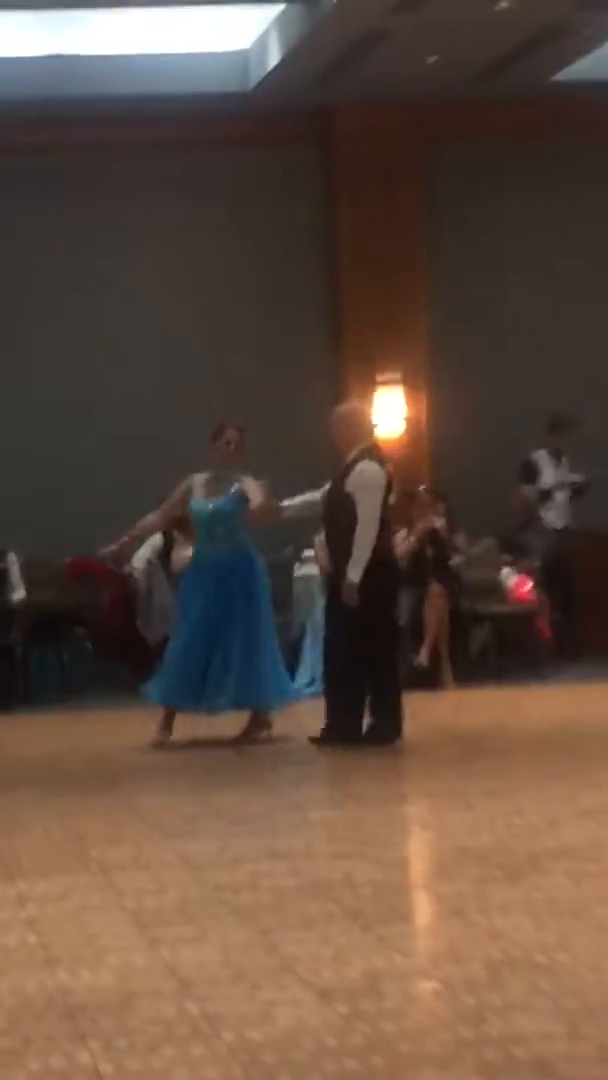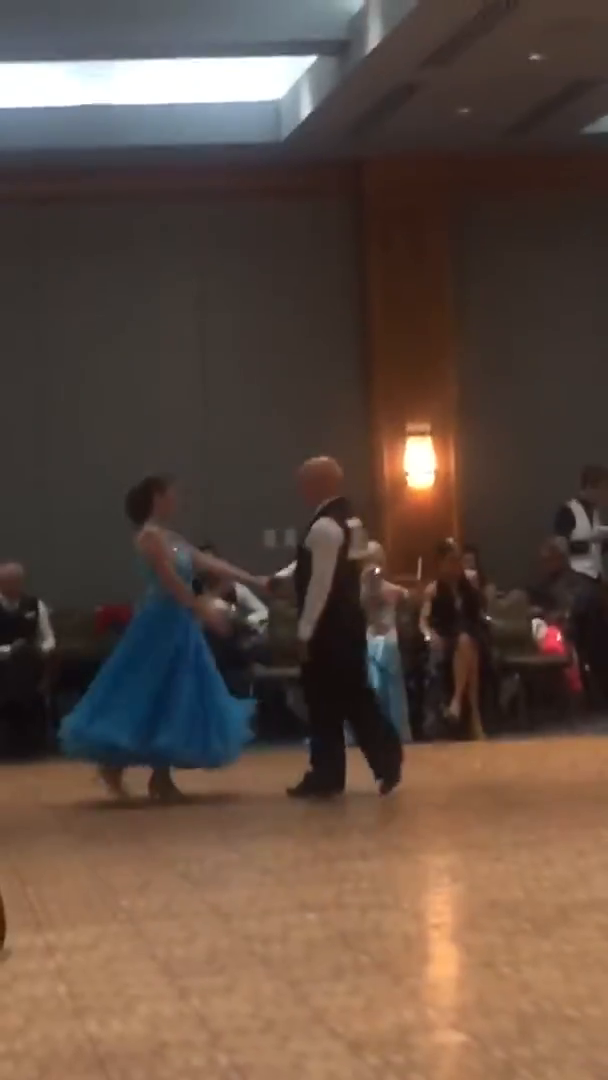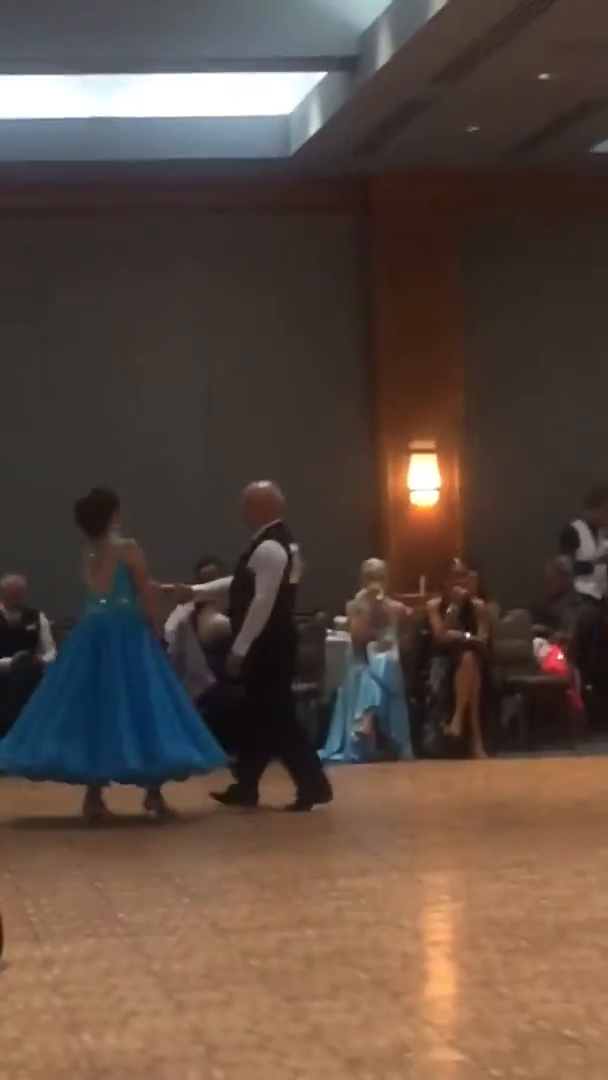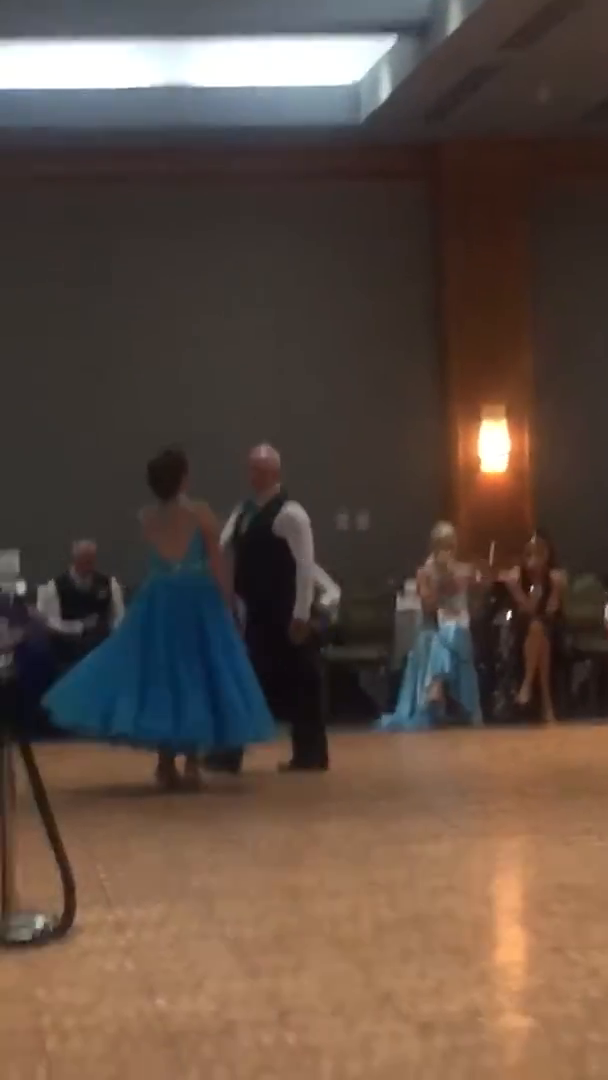
dt=0.5s
person 1, frame 1
left shoulder: (366, 470)
right shoulder: (355, 468)
left elbow: (368, 528)
right elbow: (324, 496)
left wrist: (351, 578)
right wrist: (282, 507)
left hip: (367, 575)
right hip: (362, 573)
left knee: (348, 649)
right knee: (375, 649)
left ankle: (343, 727)
right ankle: (384, 724)
person 1, frame 2
left shoulder: (324, 526)
right shoulder: (347, 520)
left elbow: (321, 584)
left wrist: (305, 632)
right wrist: (285, 576)
left hip: (330, 626)
right hip: (347, 622)
left knee: (324, 703)
right knee: (355, 696)
left ankle: (326, 777)
right ankle: (387, 762)
person 1, frame 3
left shoulder: (270, 548)
right shoulder: (269, 544)
left elbow: (262, 603)
right elbow: (240, 584)
left wrist: (239, 649)
right wrist: (194, 591)
left hip: (267, 647)
right hip: (267, 645)
left knee: (273, 716)
right knee: (257, 715)
left ankle: (312, 784)
right ankle: (245, 788)
person 1, frame 4
left shoulder: (289, 512)
right shoulder: (244, 510)
left elbow: (305, 565)
right elbow: (223, 548)
left wrist: (301, 614)
left hip: (278, 611)
right hip: (257, 608)
left knee: (275, 679)
right knee: (293, 680)
right ankle: (310, 752)
person 2, frame 1
left shoulder: (244, 484)
right shoulder: (193, 484)
left elbow: (258, 506)
right elbow: (161, 517)
left wrist: (258, 510)
right wrist: (124, 544)
left hip: (239, 571)
right hip: (204, 571)
left knee: (242, 643)
right knee: (192, 645)
left ankle: (259, 716)
right ankle: (167, 721)
person 2, frame 2
left shoulder: (170, 537)
right shoulder: (152, 535)
left elbow: (208, 563)
right elbow: (171, 579)
left wrist: (254, 580)
right wrist: (202, 610)
left hip: (176, 624)
right hip: (162, 623)
left knee: (178, 696)
right knee: (155, 697)
left ankle: (160, 777)
person 2, frame 3
left shoulder: (87, 555)
right shoulder: (128, 548)
right elbow: (147, 597)
right wrist: (152, 628)
left hip: (89, 637)
right hip: (126, 635)
left knee: (90, 710)
right knee: (140, 709)
left ankle: (93, 797)
right ankle: (153, 794)
person 2, frame 4
left shoulder: (146, 518)
right shoulder: (200, 513)
left elbow: (158, 557)
right elbow: (217, 564)
right wrist: (226, 601)
left hip: (158, 603)
right hip: (197, 601)
left knee: (160, 674)
right knee: (197, 676)
left ankle: (167, 762)
right ankle: (191, 762)
